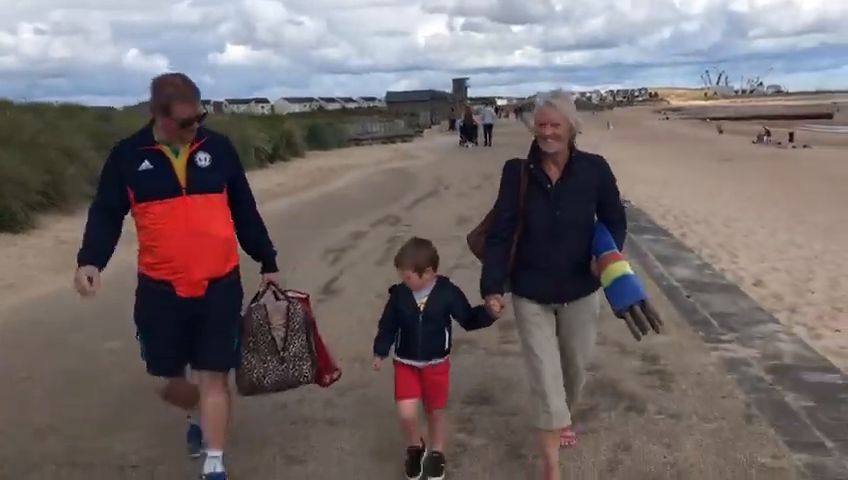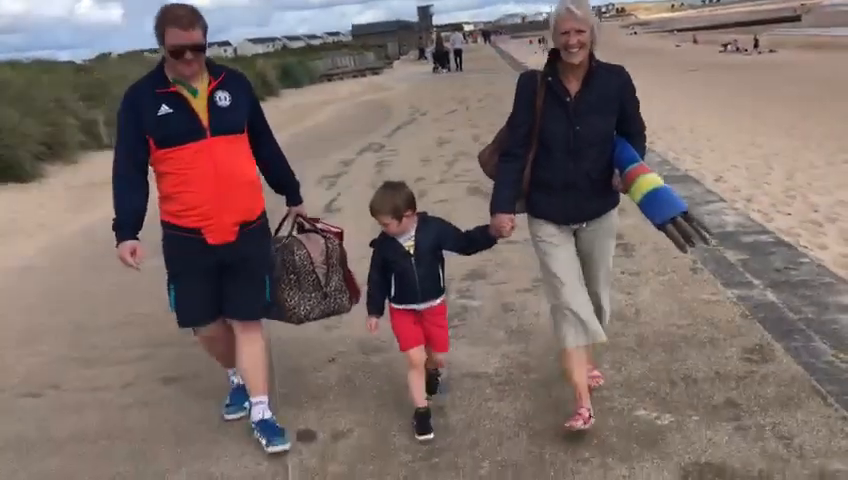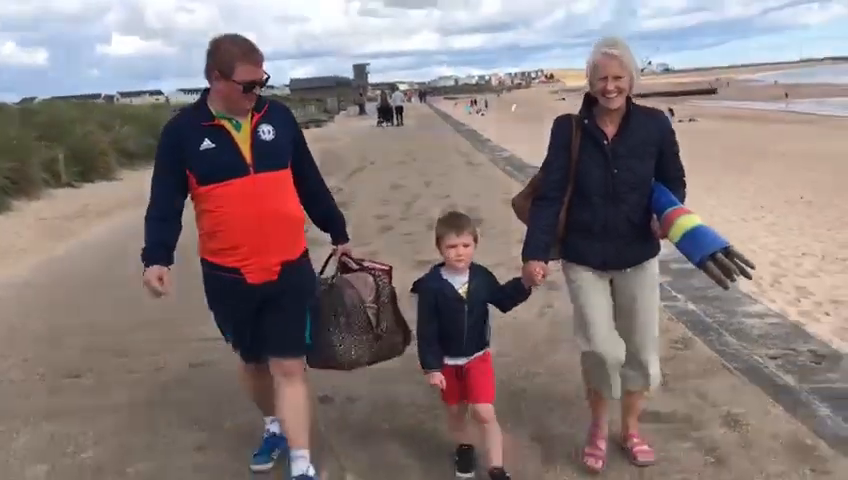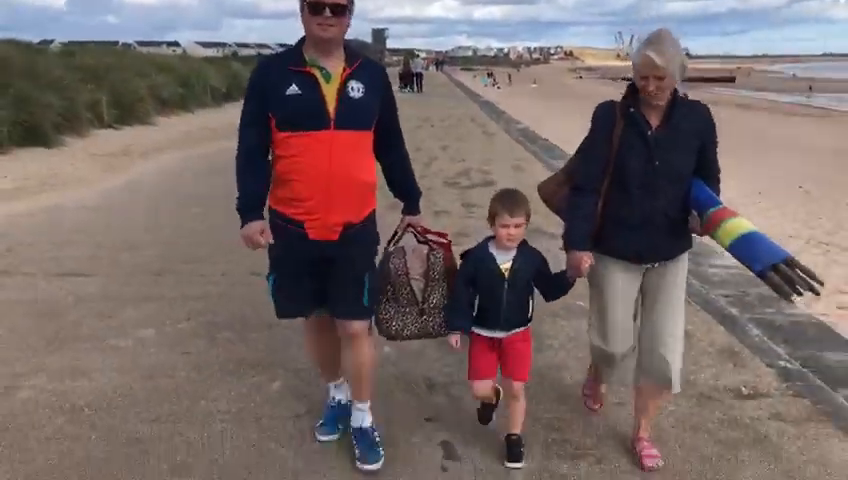
dt=1s
person 1, frame 1
left shoulder: (218, 148)
right shoulder: (128, 155)
left elbow: (244, 210)
right elbow: (106, 215)
left wrist: (267, 263)
right wrist: (90, 260)
left hip: (219, 285)
right hip: (159, 288)
left knee: (213, 374)
right knee: (169, 379)
right ankle: (199, 414)
person 1, frame 2
left shoulder: (234, 84)
right shoulder: (141, 99)
left elbow: (265, 146)
right elbow: (129, 170)
left wrist: (292, 196)
right wrist: (127, 231)
left hip: (249, 230)
right hip: (186, 238)
left knee: (247, 322)
right knee: (208, 328)
left ankle: (260, 413)
right ankle: (238, 375)
person 1, frame 3
left shoulder: (279, 118)
right shoulder: (182, 133)
left elbow: (310, 182)
right elbow: (164, 204)
left wrist: (337, 233)
right wrist: (156, 257)
left hip: (291, 269)
right hip: (226, 276)
left knee: (289, 366)
right knee: (253, 361)
right ankle: (273, 425)
person 1, frame 4
left shoulder: (371, 76)
right shoulder: (271, 74)
left elbow: (390, 145)
right elbow: (251, 148)
left wrist: (410, 203)
right wrist: (251, 211)
left hip: (354, 228)
right hip: (292, 228)
left knee: (356, 326)
right knee: (316, 318)
left ankle: (363, 420)
right ankle: (336, 396)
person 2, frame 1
left shoulder: (595, 170)
right shoulder: (517, 173)
left elbow: (615, 222)
right elbow: (500, 232)
right wrist: (492, 286)
left hip: (580, 291)
right hip: (531, 294)
left knee: (573, 365)
right knee: (545, 379)
left ankle: (566, 417)
person 2, frame 2
left shoulder: (615, 81)
right shoulder: (533, 86)
left elbow: (634, 136)
right elbow: (514, 149)
right wrist: (502, 206)
left hip: (599, 210)
right hip: (547, 215)
left knee: (594, 294)
right knee: (568, 302)
left ankle: (583, 359)
right ankle: (582, 403)
person 2, frame 3
left shoulder: (654, 125)
right shoulder: (568, 130)
left elbow: (673, 181)
right elbow: (549, 194)
right wrist: (535, 252)
left hip: (639, 257)
right hip: (584, 259)
left knee: (641, 349)
right knee: (600, 349)
left ankle: (629, 427)
right ankle: (598, 427)
person 2, frame 4
left shoulder: (696, 119)
right shoulder: (610, 118)
left elbow: (707, 177)
right elbow: (585, 184)
right wrist: (577, 243)
left hip: (669, 254)
right hip: (615, 252)
left knee: (663, 347)
right knee: (613, 341)
left ankle: (643, 433)
right ankle: (595, 373)
person 3, frame 1
left shoulder: (447, 293)
right shoulder: (399, 295)
left elbow: (469, 319)
right elbow: (388, 325)
left wrist: (490, 311)
right wrist: (380, 352)
left hip: (437, 364)
right hip: (405, 364)
left knee: (436, 412)
right knee: (407, 414)
left ankle: (437, 454)
right ankle: (415, 447)
person 3, frame 2
left shoulder: (435, 229)
right shoulder: (383, 245)
left elbow: (465, 243)
right elbow: (377, 280)
left wrist: (492, 232)
right wrist: (374, 311)
left hip: (434, 305)
right hip: (402, 310)
left knee: (438, 356)
right knee: (414, 360)
left ankle: (432, 370)
right ankle: (421, 411)
person 3, frame 3
left shoulder: (483, 278)
right shoulder: (432, 286)
left elbow: (503, 301)
right elbow: (426, 330)
left wrist: (525, 284)
right wrist: (431, 366)
left hip: (478, 357)
right hip: (446, 361)
left knee: (486, 415)
right knee: (455, 410)
right ankle: (464, 447)
person 3, frame 4
left shoulder: (533, 259)
right shoulder: (476, 258)
left elbow: (550, 290)
right elbow: (460, 293)
left wrist: (569, 275)
right wrist: (456, 328)
left hip: (518, 334)
right hip: (482, 333)
left knee: (516, 389)
right knee: (480, 390)
left ankle: (514, 436)
right ankle: (490, 397)
